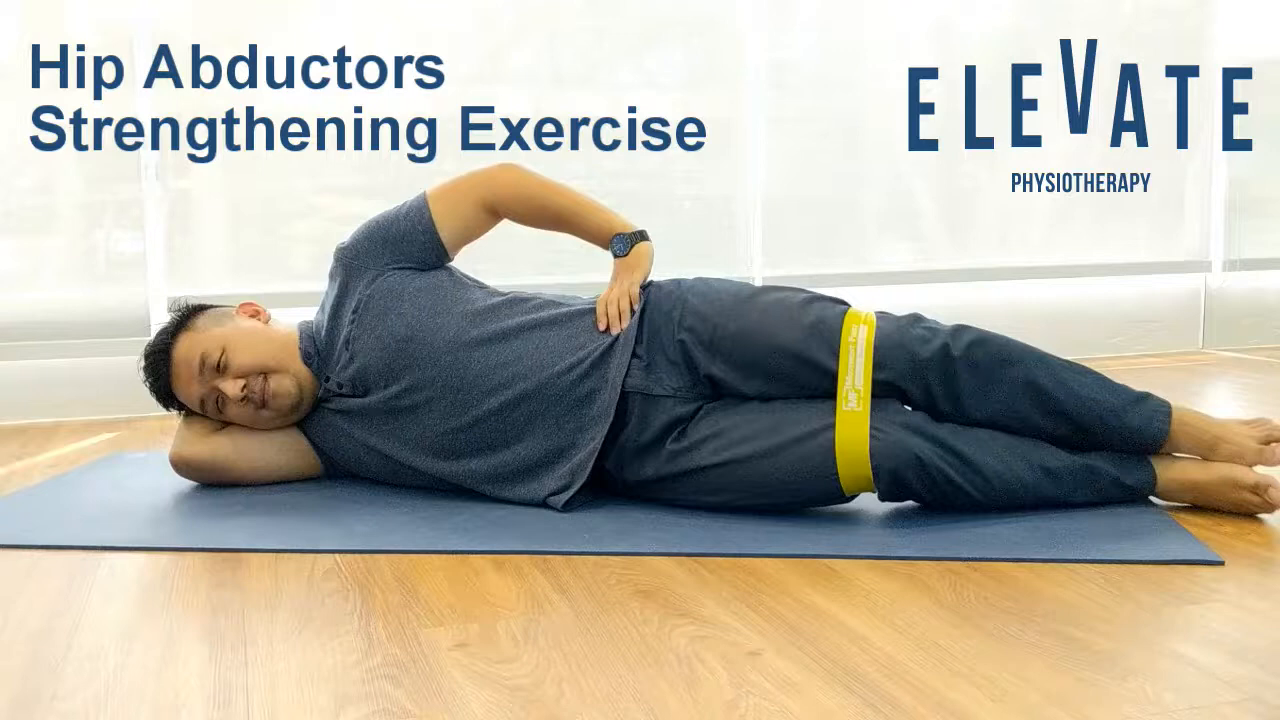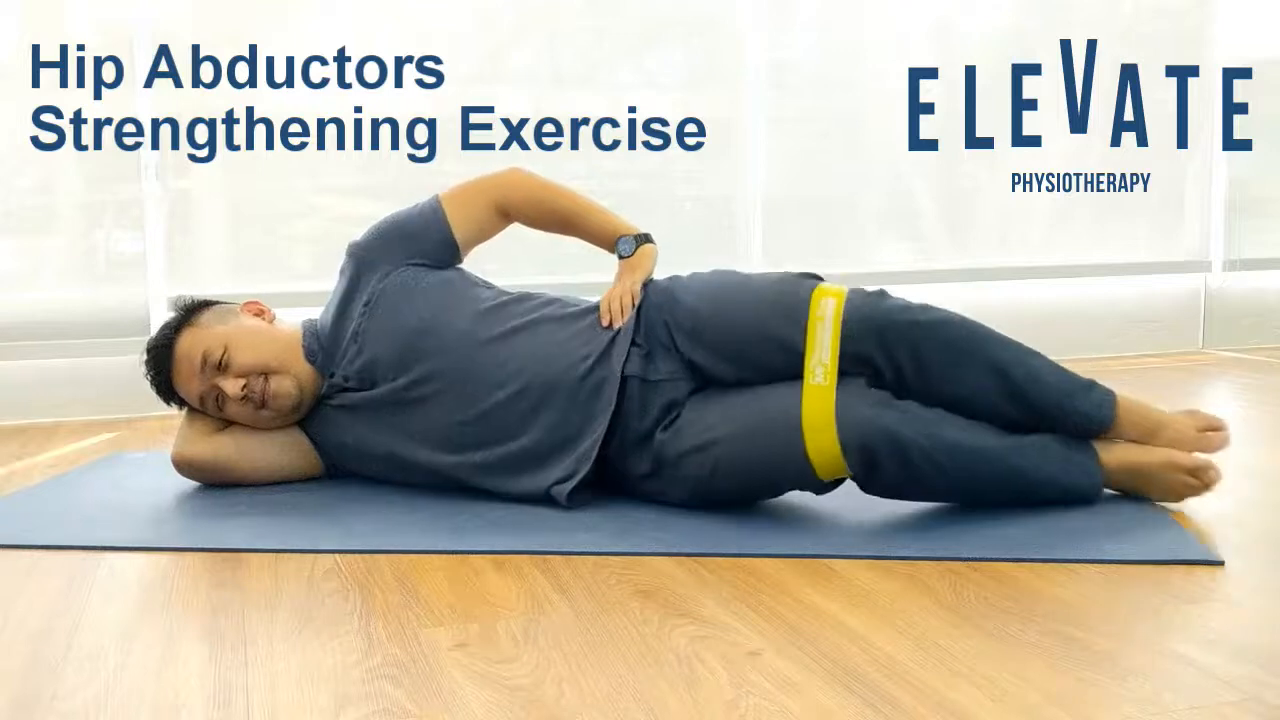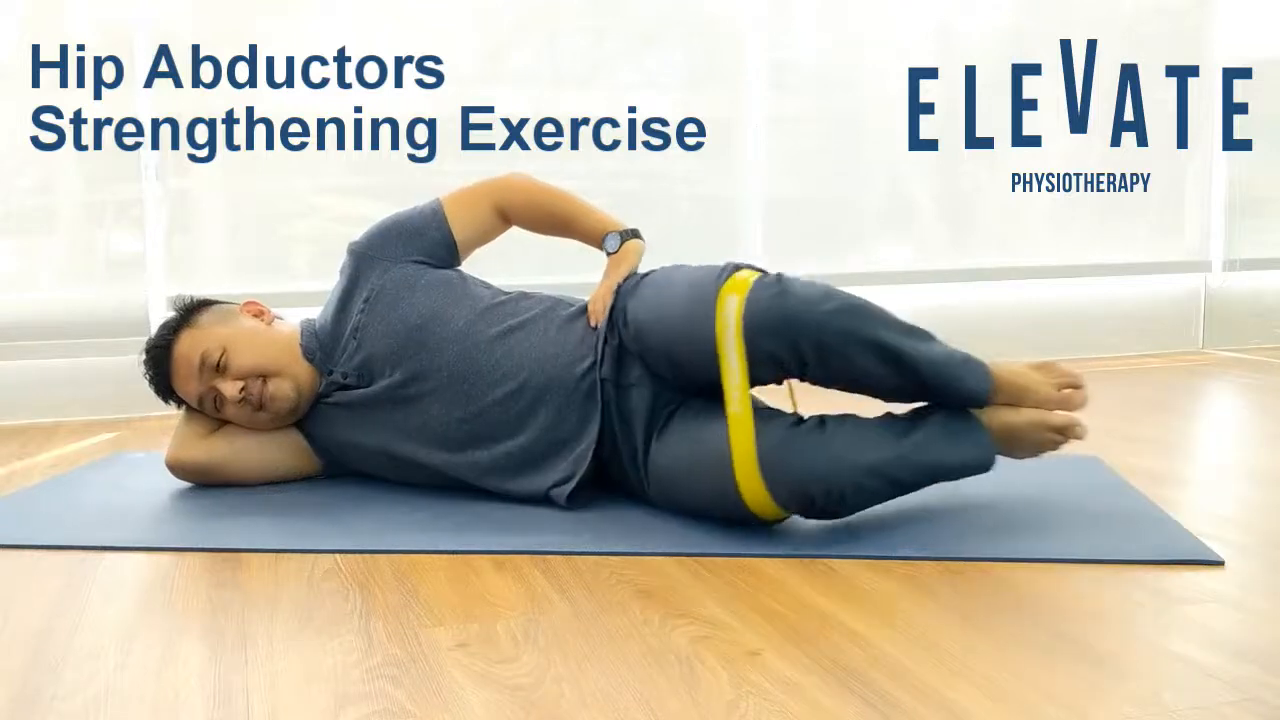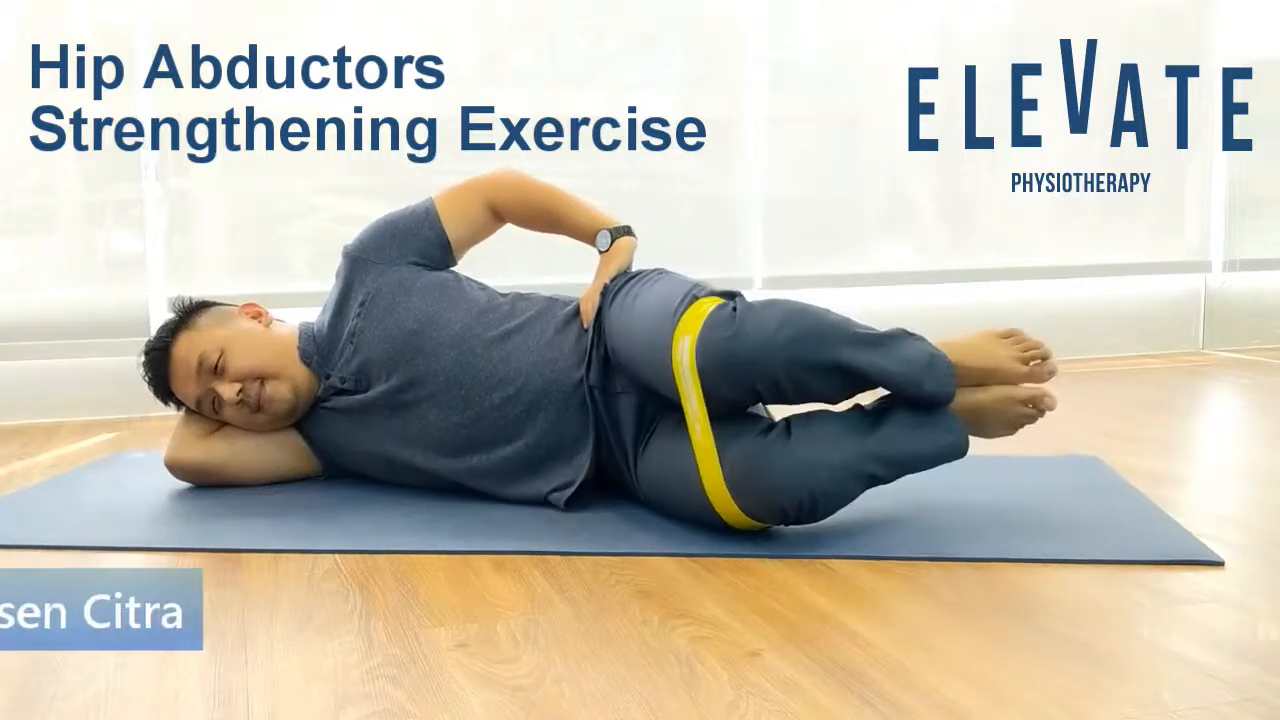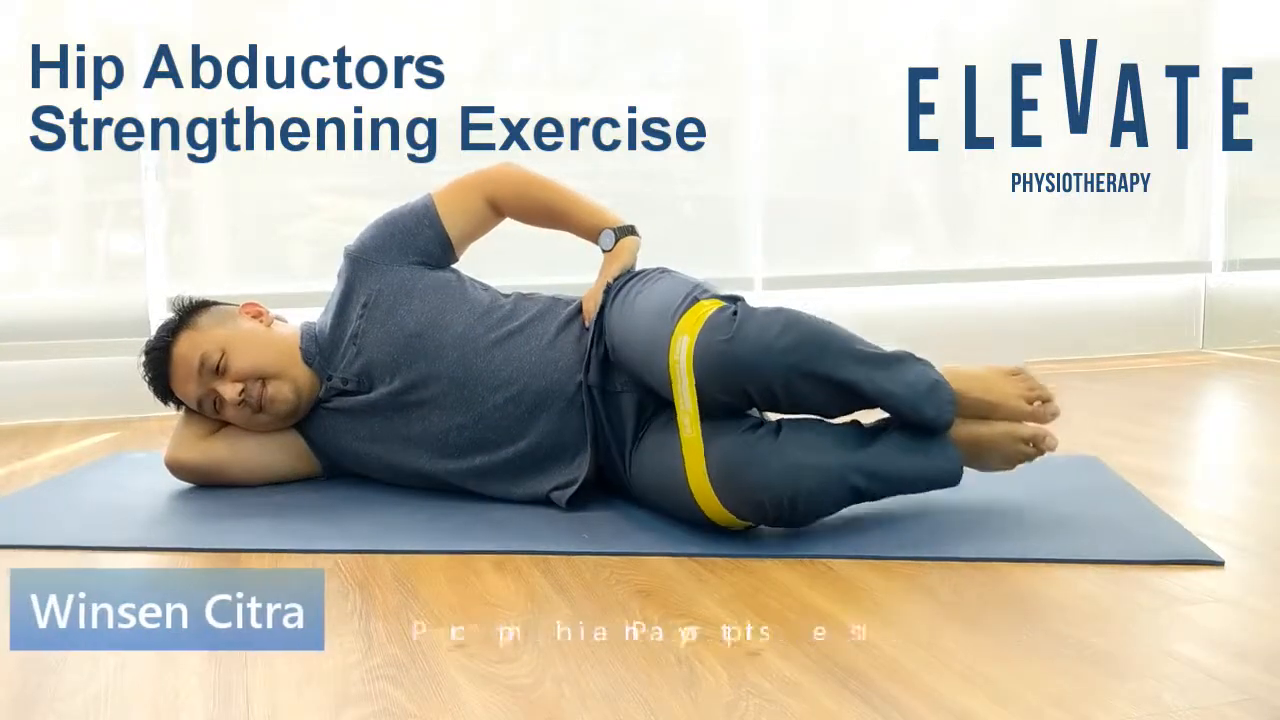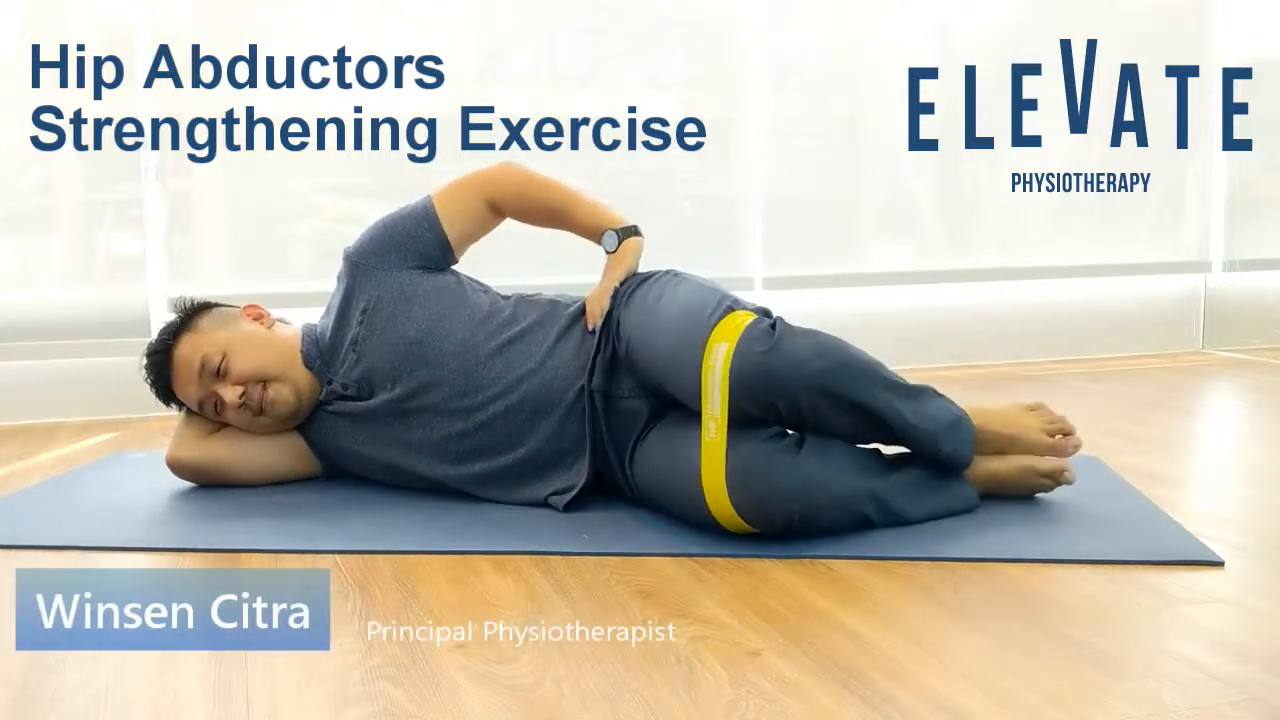
dt=0.3s
person 1, frame 1
left shoulder: (364, 269)
right shoulder: (334, 436)
left elbow: (499, 182)
left wrist: (628, 244)
left hip: (658, 337)
right hip: (652, 459)
left knee: (907, 358)
right knee: (895, 454)
left ankle: (1171, 425)
right ankle: (1156, 479)
person 1, frame 2
left shoulder: (371, 273)
right shoulder: (330, 435)
left elbow: (506, 186)
left wrist: (632, 247)
left hip: (653, 339)
right hip: (649, 454)
left knee: (871, 331)
right knee: (866, 431)
left ankle: (1119, 415)
right ankle: (1103, 467)
person 1, frame 3
left shoulder: (374, 268)
right shoulder: (327, 435)
left elbow: (509, 192)
left wrist: (622, 242)
left hip: (636, 328)
right hip: (639, 448)
left knee: (761, 313)
right knee: (802, 466)
left ankle: (972, 379)
right ankle: (980, 432)
person 1, frame 4
left shoulder: (368, 270)
right shoulder: (324, 435)
left elbow: (498, 189)
left wrist: (612, 238)
left hip: (621, 329)
right hip: (630, 453)
left knee: (726, 351)
right knee: (778, 479)
left ankle: (935, 364)
right ankle: (955, 418)
person 1, frame 5
left shoulder: (369, 269)
right shoulder: (326, 436)
left elbow: (499, 182)
left wrist: (616, 236)
left hip: (626, 324)
right hip: (624, 452)
left knee: (726, 350)
right knee: (754, 475)
left ankle: (938, 393)
right ankle: (950, 446)
person 1, frame 6
left shoulder: (371, 270)
right shoulder: (329, 438)
left elbow: (499, 182)
left wrist: (618, 236)
left hip: (633, 328)
right hip: (629, 455)
left knee: (763, 364)
right knee: (771, 487)
left ankle: (959, 426)
right ankle: (964, 479)
